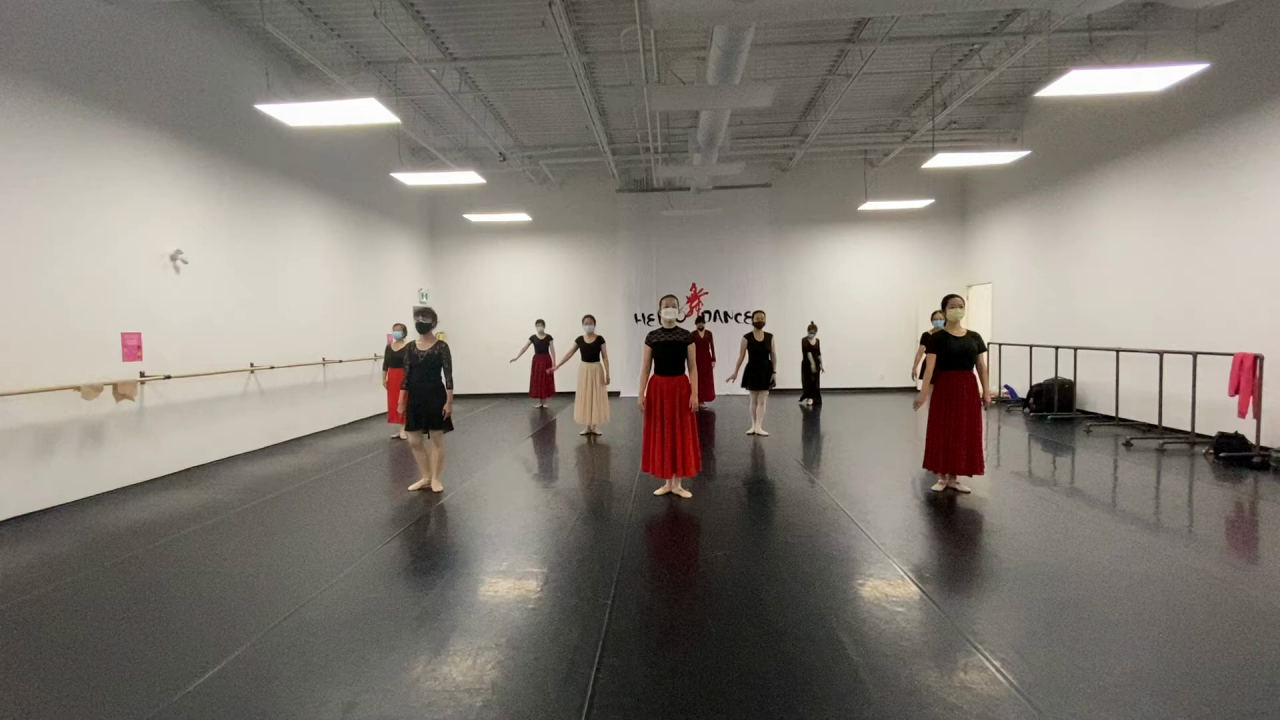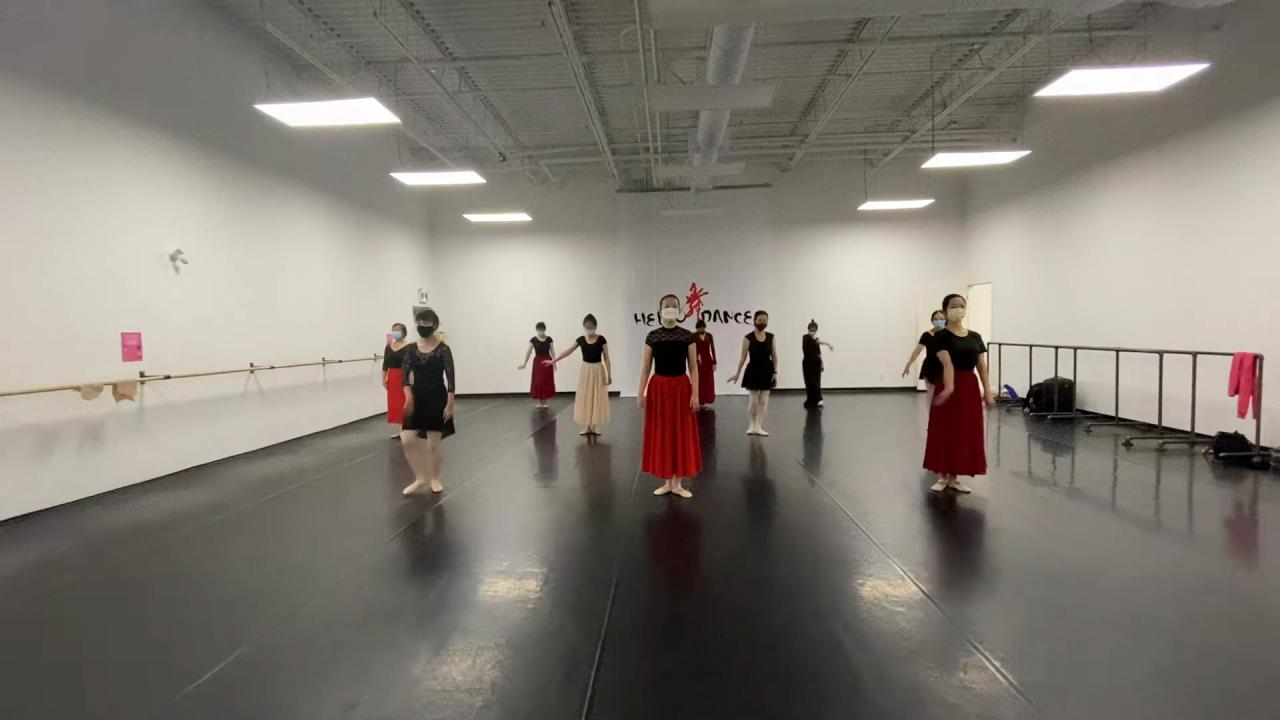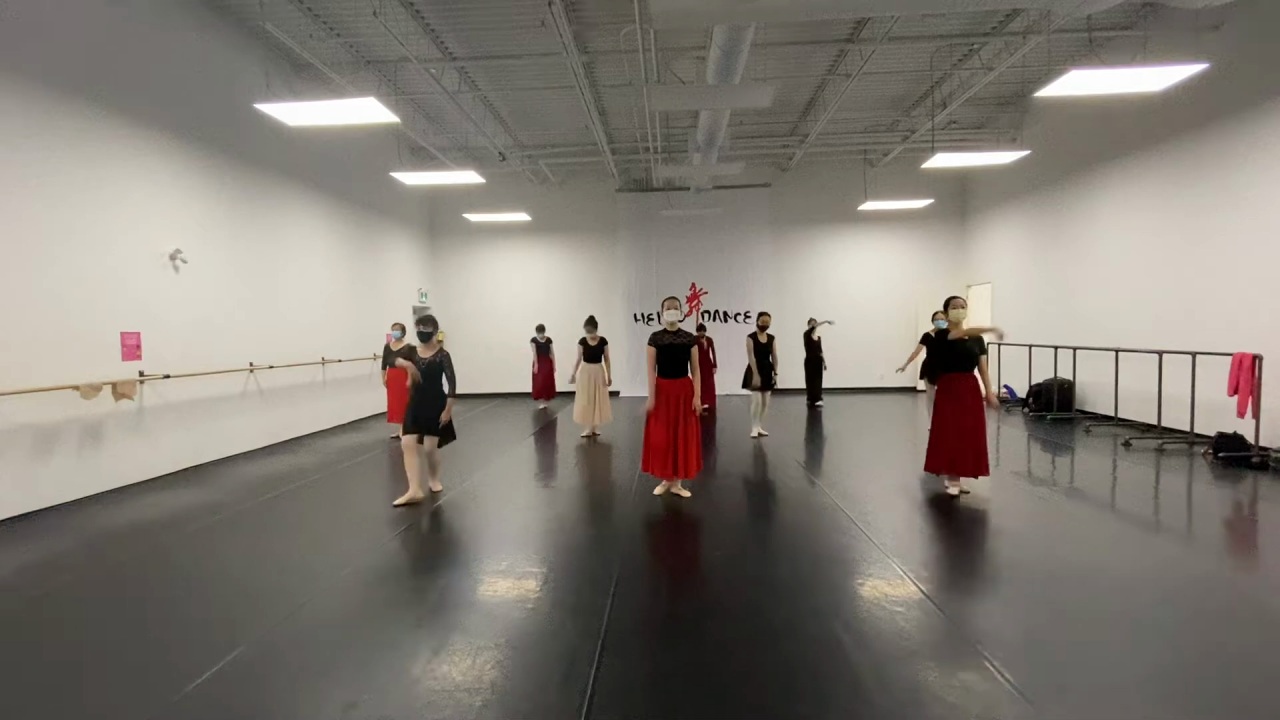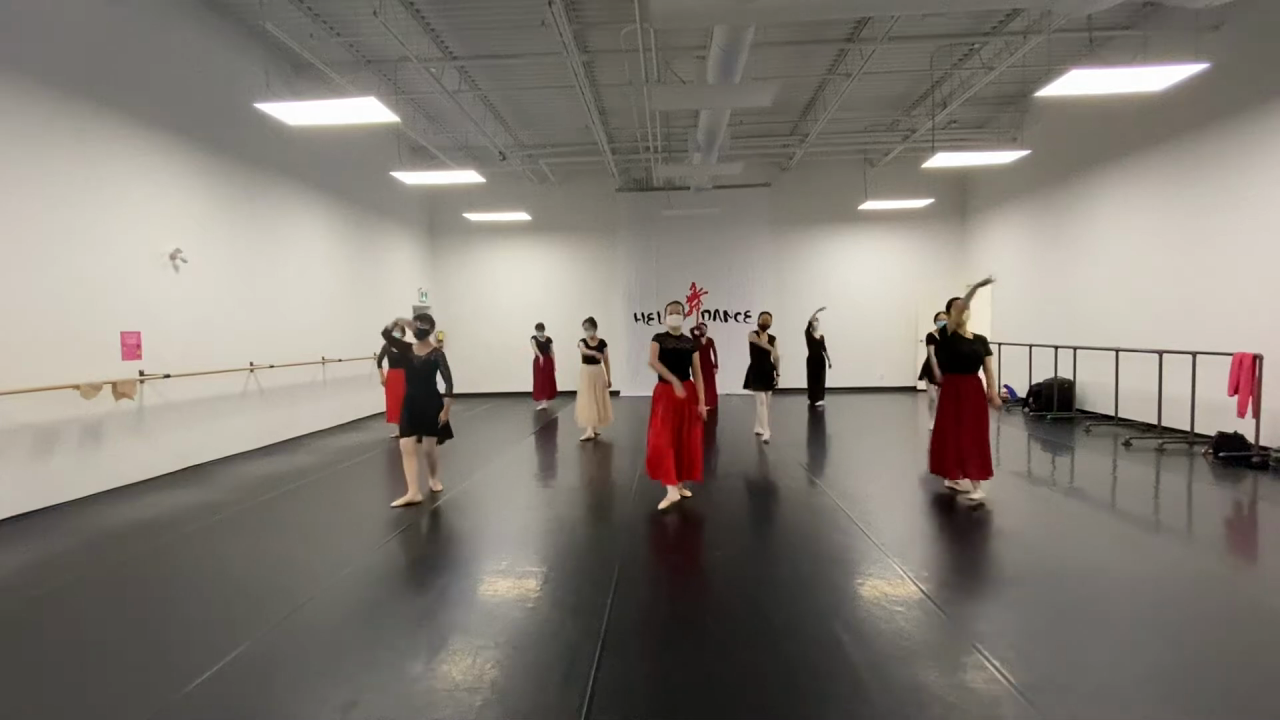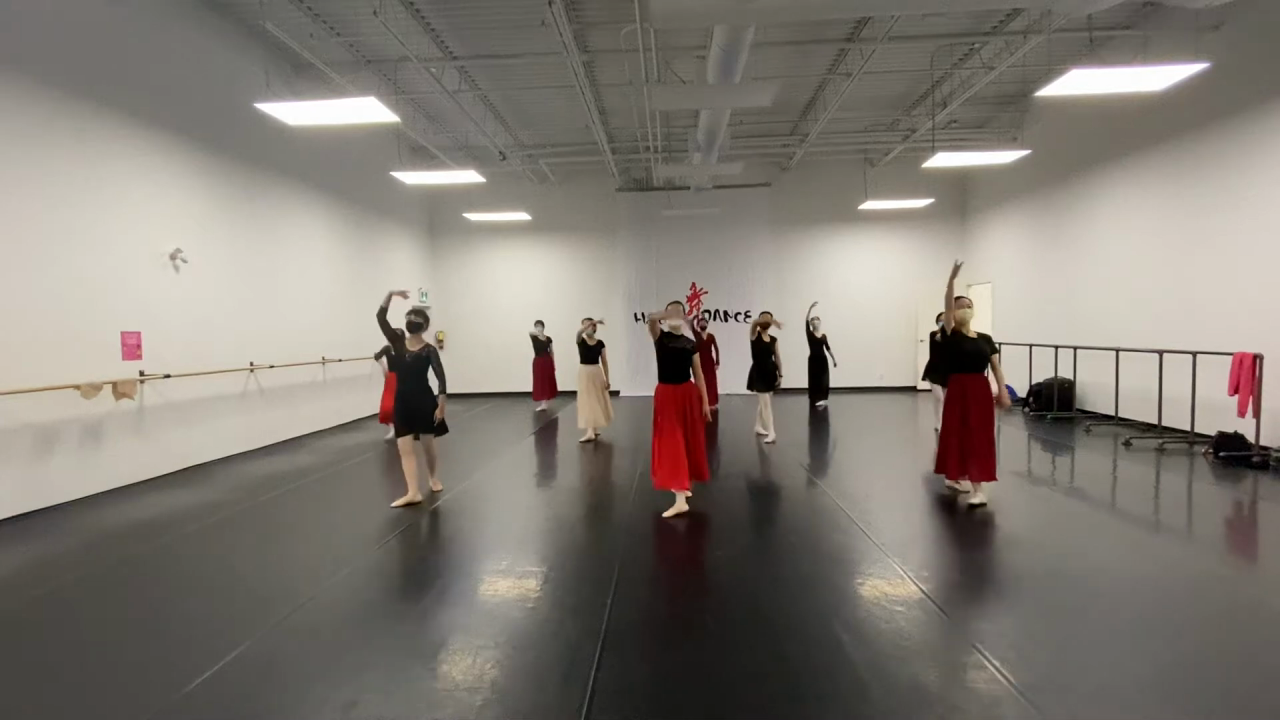
dt=0.2s
person 1, frame 1
left shoulder: (974, 337)
right shoulder: (938, 337)
left elbow: (981, 366)
right elbow: (930, 366)
left wrist: (986, 391)
right wrist: (924, 392)
left hip: (968, 387)
right hip: (945, 386)
left knee: (965, 434)
right knee: (943, 432)
left ankle: (954, 478)
right ankle: (941, 478)
person 1, frame 2
left shoulder: (975, 337)
right shoulder: (941, 336)
left elbow: (982, 366)
right elbow: (947, 361)
left wrist: (987, 391)
right wrist: (948, 387)
left hip: (970, 387)
right hip: (950, 386)
left knee: (967, 434)
right knee: (945, 433)
left ankle: (954, 478)
right ankle: (942, 477)
person 1, frame 3
left shoulder: (977, 339)
right shoulder: (943, 336)
left elbow: (983, 367)
right elbow: (962, 332)
left wrist: (989, 391)
right wrist: (989, 329)
left hip: (971, 388)
right hip: (949, 388)
left knee: (969, 437)
right knee: (951, 435)
left ankle: (955, 477)
right ankle: (952, 480)
person 1, frame 4
left shoulder: (981, 340)
right shoulder: (948, 336)
left elbow: (988, 368)
right elbow: (957, 311)
left wrist: (993, 392)
right wrist: (976, 287)
left hip: (975, 390)
right hip: (953, 390)
left knee: (974, 438)
right knee: (956, 437)
left ankle: (953, 479)
right ankle: (976, 487)
person 1, frame 5
left shoulder: (985, 339)
right shoulder: (951, 336)
left elbow: (996, 367)
right elbow: (948, 306)
left wrist: (1002, 392)
right wrist: (952, 279)
left hip: (981, 390)
right hip: (958, 390)
left knee: (979, 438)
right knee: (960, 437)
left ankle: (953, 478)
right ankle: (976, 490)
person 2, frame 1
left shoulder: (686, 336)
right shoulder: (652, 336)
left elbow: (692, 366)
right elbow: (646, 367)
left wrist: (694, 393)
right wrist: (641, 393)
left hip: (680, 387)
right hip: (658, 387)
left knee: (681, 435)
right knee: (660, 434)
left ankle: (677, 484)
right ankle: (667, 482)
person 2, frame 2
left shoulder: (687, 336)
right shoulder: (653, 336)
left elbow: (693, 367)
right elbow: (646, 367)
left wrist: (695, 392)
right wrist: (641, 392)
left hip: (681, 386)
right hip: (659, 386)
left knee: (681, 435)
right knee: (661, 435)
left ankle: (677, 484)
right ankle: (667, 482)
person 2, frame 3
left shoulder: (689, 338)
right shoulder: (655, 338)
left elbow: (695, 369)
right elbow: (651, 369)
left wrist: (697, 395)
right wrist: (651, 396)
left hip: (684, 390)
right hip: (662, 389)
left knee: (683, 438)
right knee: (660, 438)
left ankle: (677, 483)
right ankle: (665, 480)
person 2, frame 4
left shoulder: (690, 343)
right shoulder: (658, 339)
left elbow: (697, 374)
right elbow: (652, 362)
left wrist: (701, 401)
right wrist: (674, 381)
left hip: (688, 393)
right hip: (664, 393)
left knee: (687, 442)
right knee: (662, 442)
left ankle: (679, 484)
right ankle: (671, 490)
person 2, frame 5
left shoulder: (690, 343)
right shoulder: (659, 337)
left elbow: (698, 375)
right elbow: (651, 318)
left wrist: (705, 402)
right wrist: (667, 313)
left hip: (688, 396)
right hip: (665, 395)
left knee: (689, 443)
right knee: (671, 445)
left ankle: (682, 487)
right ankle: (680, 501)
person 3, frame 1
left shoulder: (441, 347)
right shoulder: (411, 348)
left elbow: (448, 375)
right elbow: (406, 376)
left wrist: (449, 401)
right wrist: (401, 402)
left hip: (435, 396)
right hip: (415, 397)
left knee: (436, 441)
right knee: (414, 441)
left ankle: (436, 478)
right ankle: (426, 476)
person 3, frame 2
left shoulder: (443, 349)
right shoulder: (412, 349)
left elbow: (450, 378)
right elbow: (405, 375)
left wrist: (450, 404)
right wrist: (408, 395)
left hip: (437, 399)
right hip: (417, 399)
left knee: (434, 443)
right knee: (407, 440)
left ankle: (434, 478)
right ankle: (421, 478)
person 3, frame 3
left shoulder: (442, 355)
left elbow: (451, 383)
right elbow: (395, 360)
left wrist: (448, 410)
right wrist: (406, 364)
left hip: (436, 404)
right hip: (416, 404)
left knee: (430, 448)
right knee: (407, 446)
left ankle: (434, 479)
right ankle: (414, 490)
person 3, frame 4
left shoulder: (437, 353)
right shoulder: (406, 348)
left elbow: (448, 381)
right elbow: (385, 335)
left wrist: (446, 409)
right wrist: (398, 322)
left hip: (431, 403)
right hip: (410, 404)
left knee: (428, 448)
right knee: (407, 449)
left ankle: (433, 478)
right ankle: (413, 493)
person 3, frame 5
left shoulder: (429, 350)
right shoulder: (397, 342)
left elbow: (440, 378)
right elbow: (380, 319)
left wrist: (441, 406)
right wrist: (390, 296)
left hip: (424, 400)
right hip: (402, 401)
left knee: (428, 444)
right knee: (405, 449)
left ankle: (433, 477)
right ankle: (413, 493)
